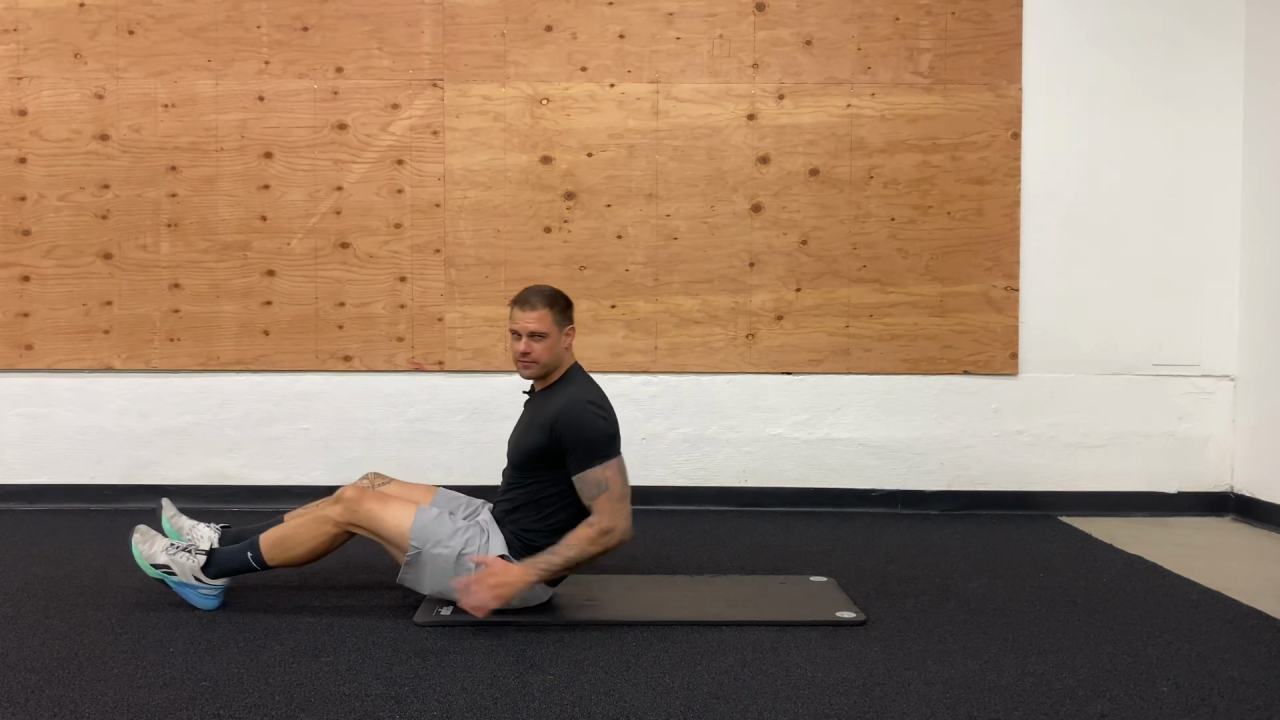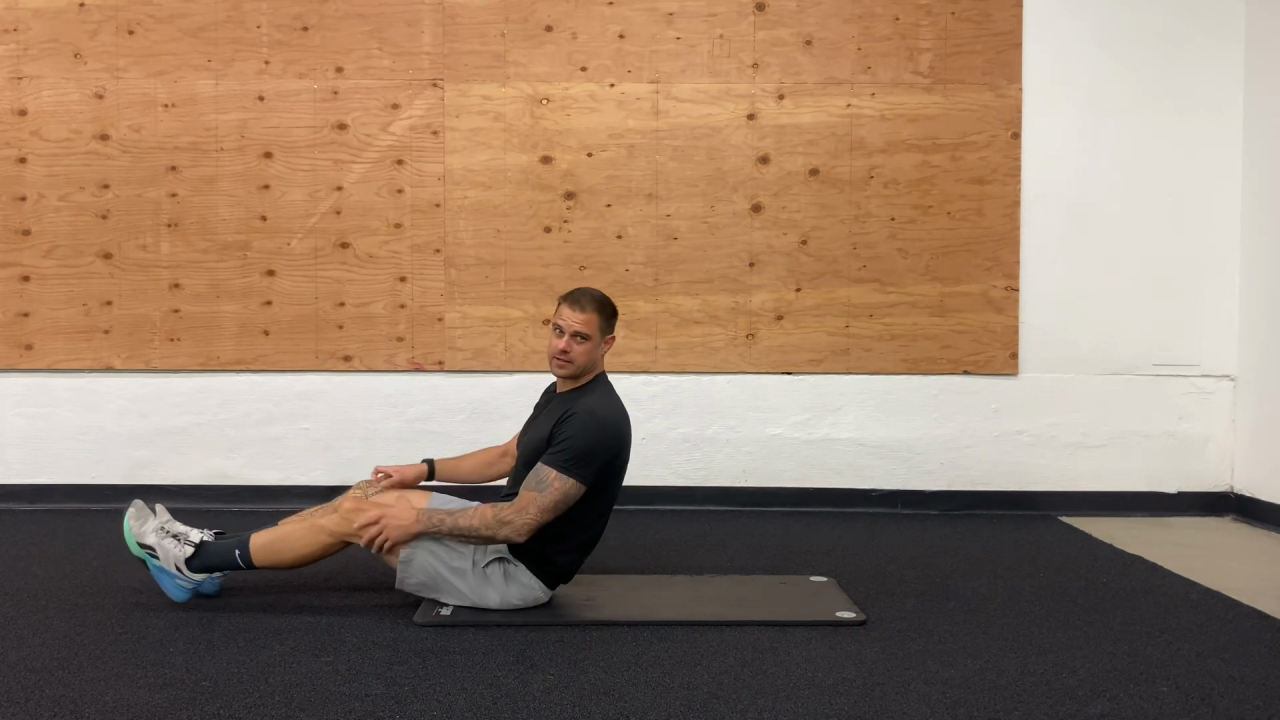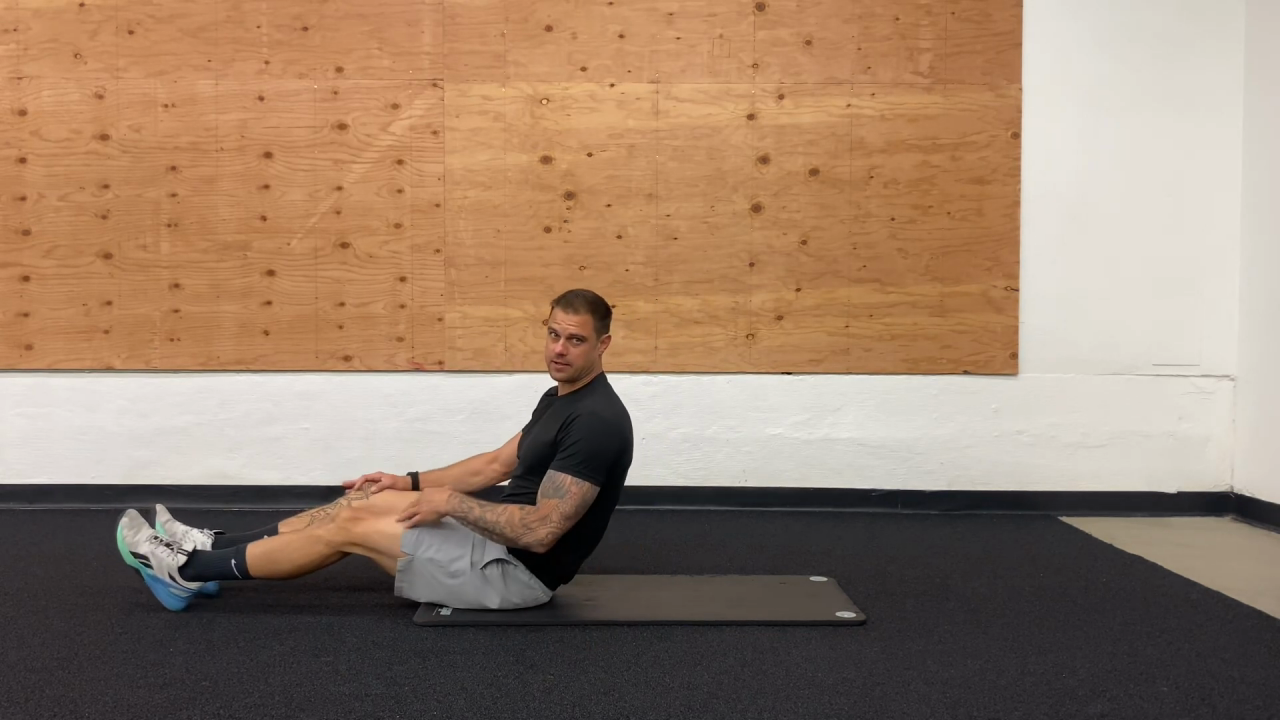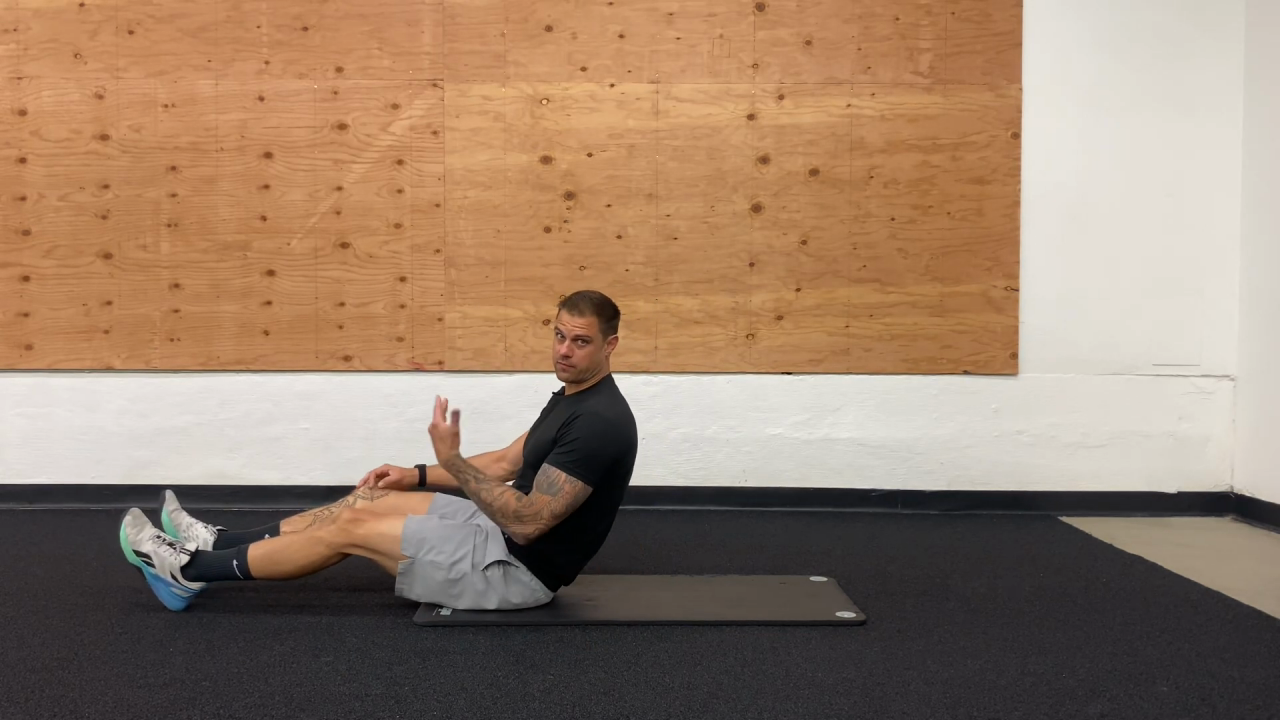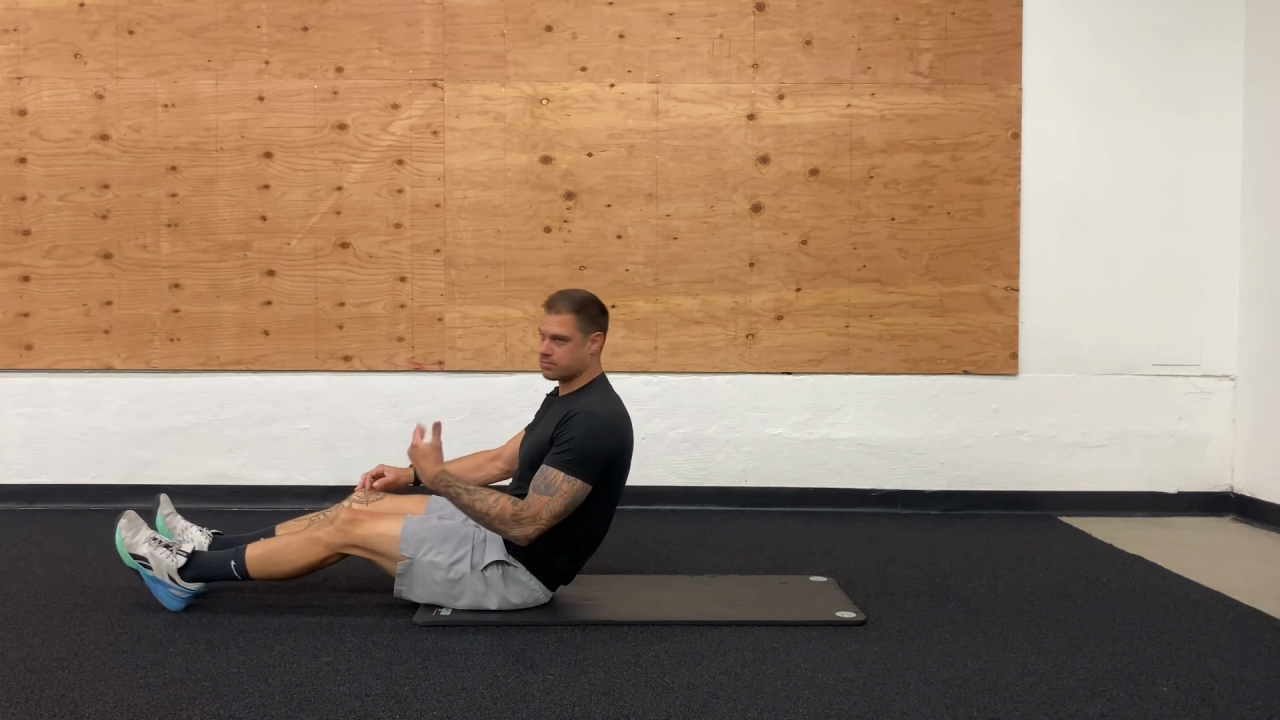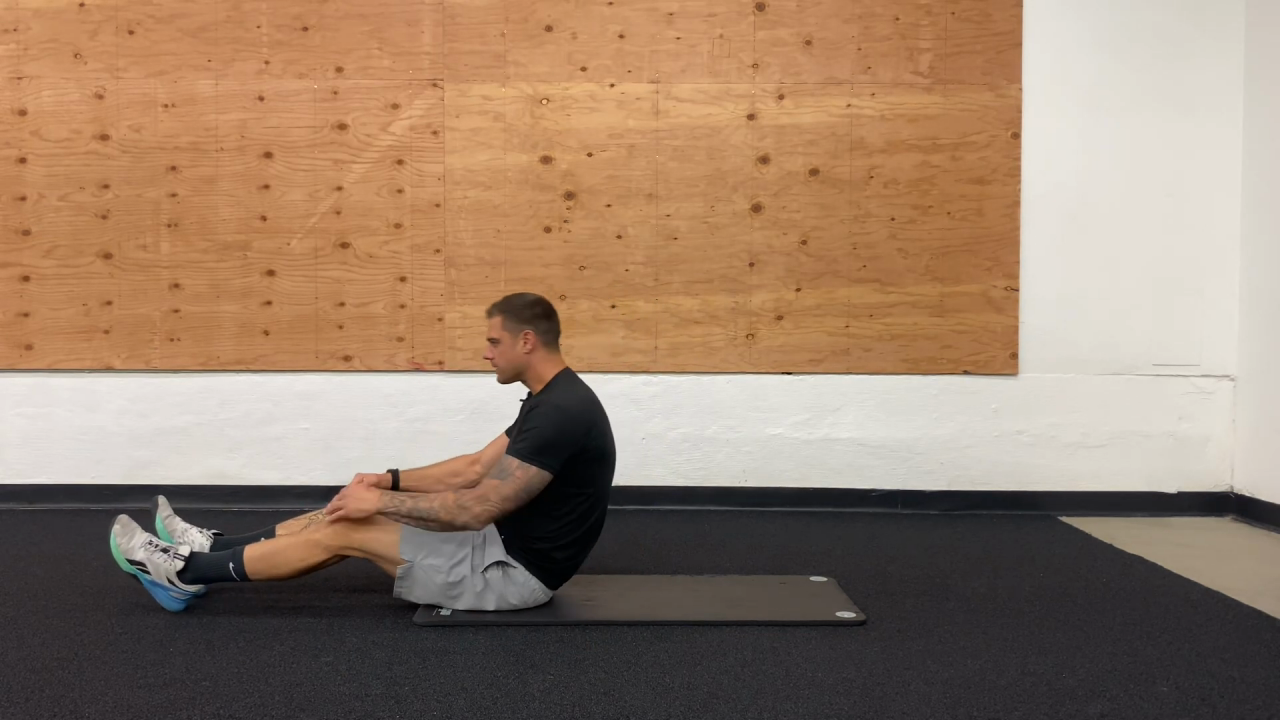
dt=0.3s
person 1, frame 1
left shoulder: (577, 410)
right shoulder: (551, 391)
left elbow: (613, 523)
left wrist: (523, 574)
left hip: (513, 561)
right hip: (500, 527)
left knee: (352, 506)
right knee: (371, 486)
left ankle: (209, 568)
right ankle: (220, 545)
person 1, frame 2
left shoulder: (592, 419)
right shoulder: (562, 393)
left elbow: (517, 522)
right elbow: (510, 456)
left wrist: (419, 520)
right wrist: (424, 470)
left hip: (518, 570)
right hip: (506, 543)
left knee: (354, 519)
right knee: (366, 496)
left ankle: (193, 562)
right ankle: (210, 548)
person 1, frame 3
left shoulder: (596, 422)
right shoulder: (560, 398)
left elbow: (539, 531)
right elbow: (499, 464)
left wrist: (451, 504)
right wrist: (410, 483)
left hip: (517, 570)
right hip: (506, 540)
left knee: (351, 527)
right knee: (363, 500)
left ankle: (187, 571)
right ankle: (212, 549)
person 1, frame 4
left shoulder: (598, 422)
right shoulder: (572, 398)
left elbow: (526, 522)
right elbow: (509, 462)
left wrist: (452, 461)
right wrist: (417, 476)
left hip: (516, 568)
right hip: (504, 535)
left knee: (352, 528)
right knee: (367, 500)
left ankle: (188, 569)
right ankle: (214, 543)
person 1, frame 5
left shoulder: (593, 421)
right shoulder: (567, 398)
left elbow: (525, 523)
right elbow: (503, 461)
left wrist: (439, 477)
right wrist: (412, 476)
left hip: (516, 569)
right hip: (506, 540)
left knee: (350, 528)
right knee: (364, 504)
left ankle: (187, 572)
right ankle: (211, 547)
person 1, frame 6
left shoulder: (560, 414)
right shoulder: (554, 400)
left elbow: (478, 509)
right elbow: (481, 470)
left wrist: (381, 502)
right wrist: (389, 480)
left hip: (516, 570)
right hip: (511, 542)
left knee: (346, 531)
right knee: (350, 509)
left ankle: (185, 572)
right ankle: (210, 548)
